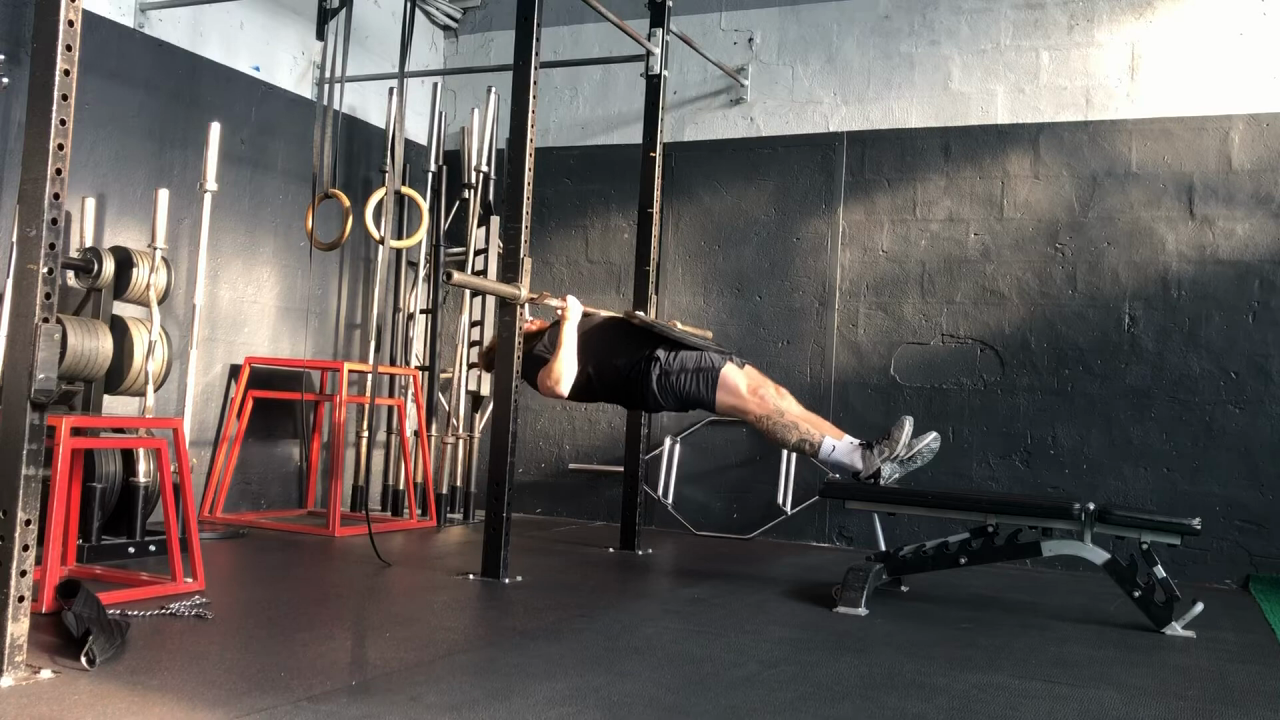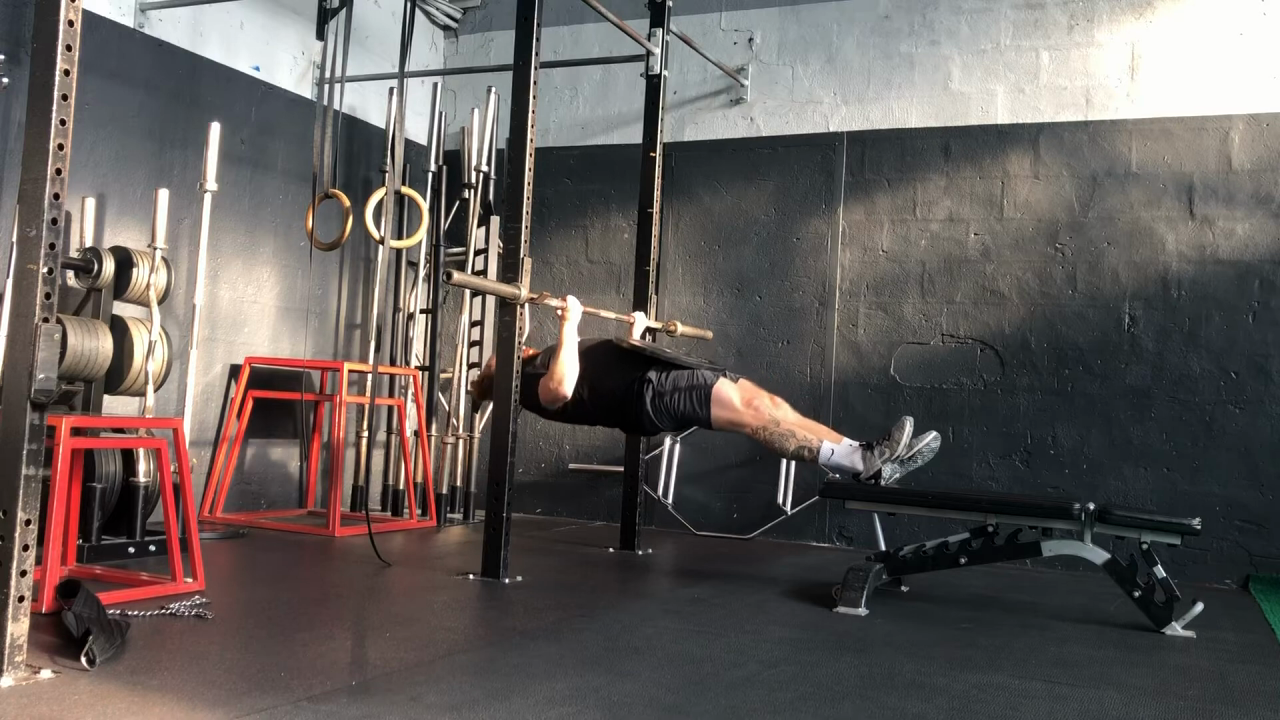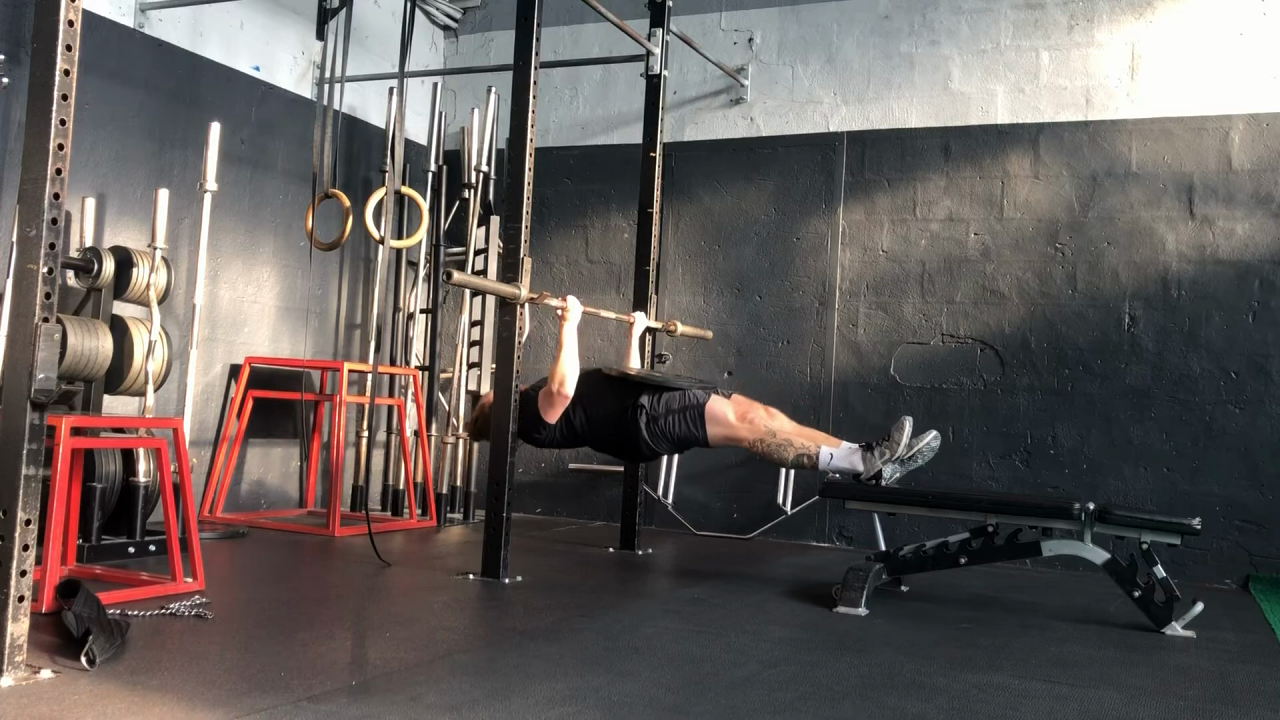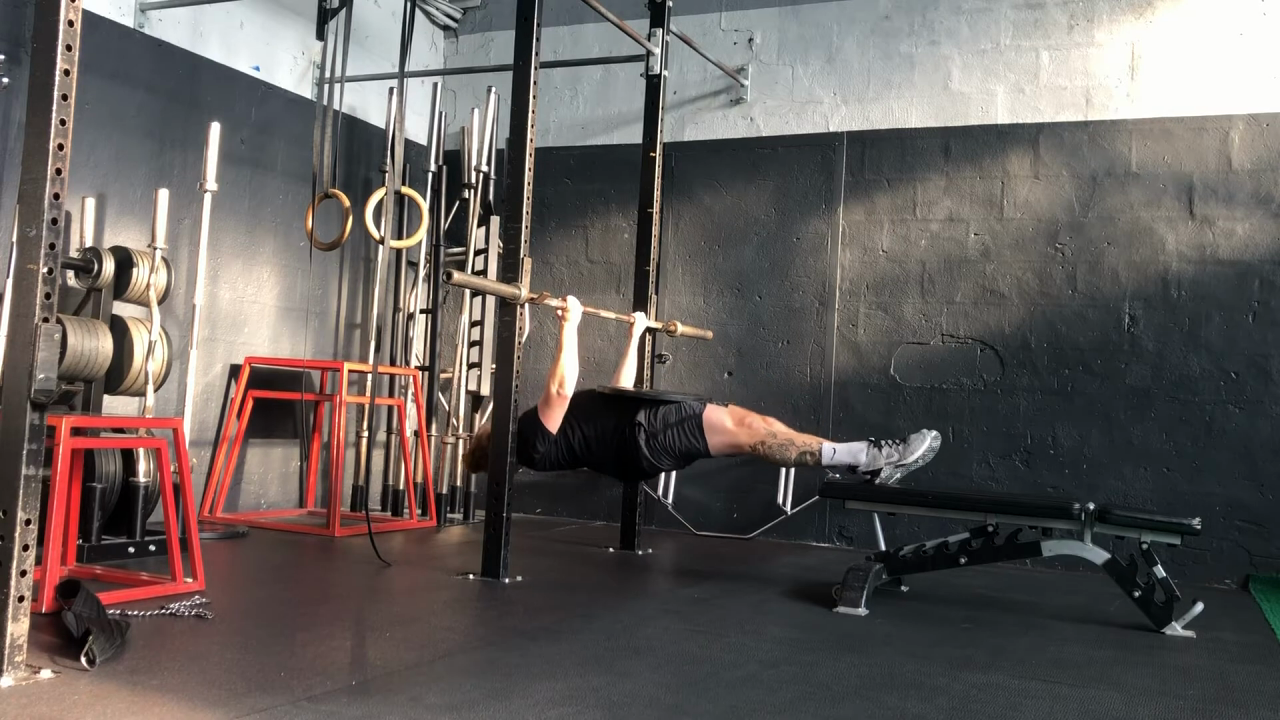
dt=0.4s
person 1, frame 1
left shoulder: (555, 341)
right shoulder: (536, 358)
right elbow: (560, 384)
left wrist: (640, 326)
right wrist: (569, 322)
left hip: (663, 356)
right hip: (653, 371)
left knee: (770, 394)
right knee: (756, 399)
left ankle: (867, 456)
right ankle: (863, 461)
person 1, frame 2
left shoulder: (544, 365)
right shoulder: (531, 382)
right elbow: (562, 388)
left wrist: (635, 333)
right wrist: (567, 324)
left hip: (651, 377)
right hip: (645, 393)
left knee: (765, 403)
right knee: (748, 409)
left ankle: (870, 458)
right ankle: (864, 462)
person 1, frame 3
left shoulder: (538, 401)
right shoulder: (532, 419)
left elbow: (627, 383)
right elbow: (563, 389)
left wrist: (635, 335)
right wrist: (568, 326)
left hip: (645, 405)
right hip: (640, 419)
left knee: (761, 415)
right knee: (745, 424)
left ankle: (869, 460)
right ankle: (865, 464)
person 1, frame 4
left shoulder: (541, 432)
right shoulder: (532, 440)
left elbow: (619, 393)
right elbow: (561, 390)
left wrist: (635, 336)
right wrist: (568, 327)
left hip: (642, 423)
right hip: (640, 436)
left knee: (754, 423)
right knee: (744, 429)
left ankle: (873, 460)
right ankle: (872, 458)
